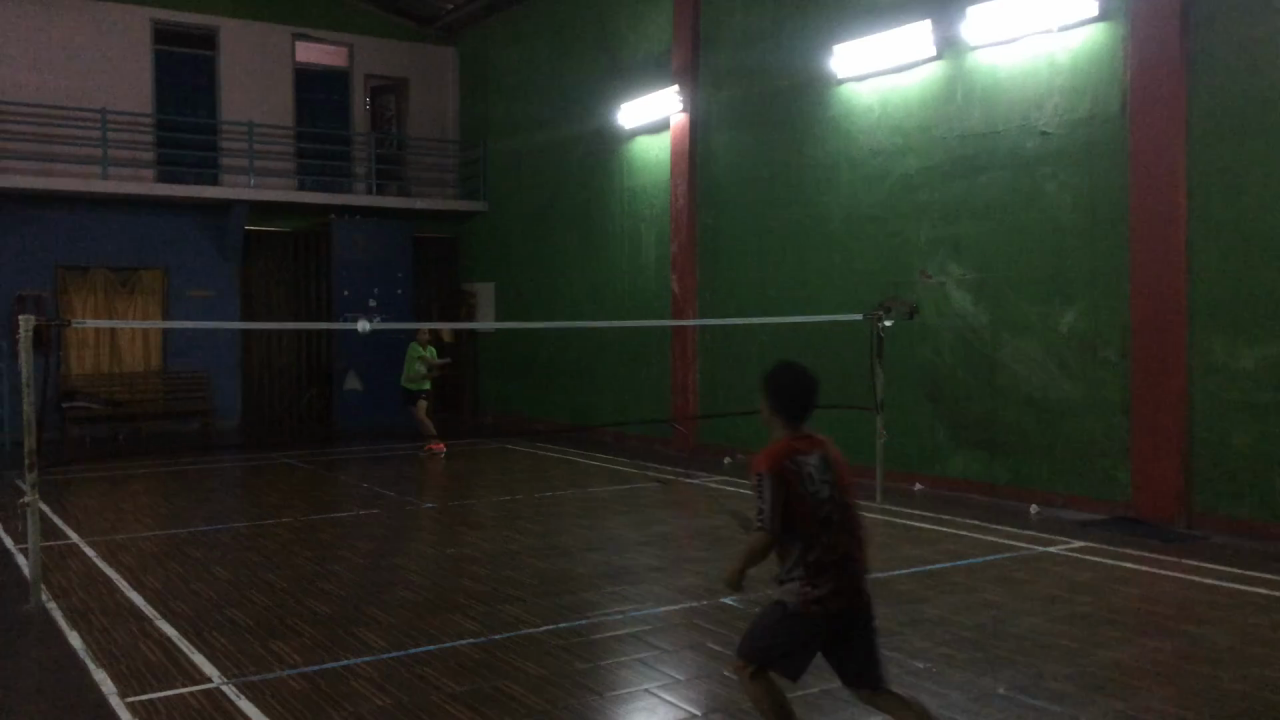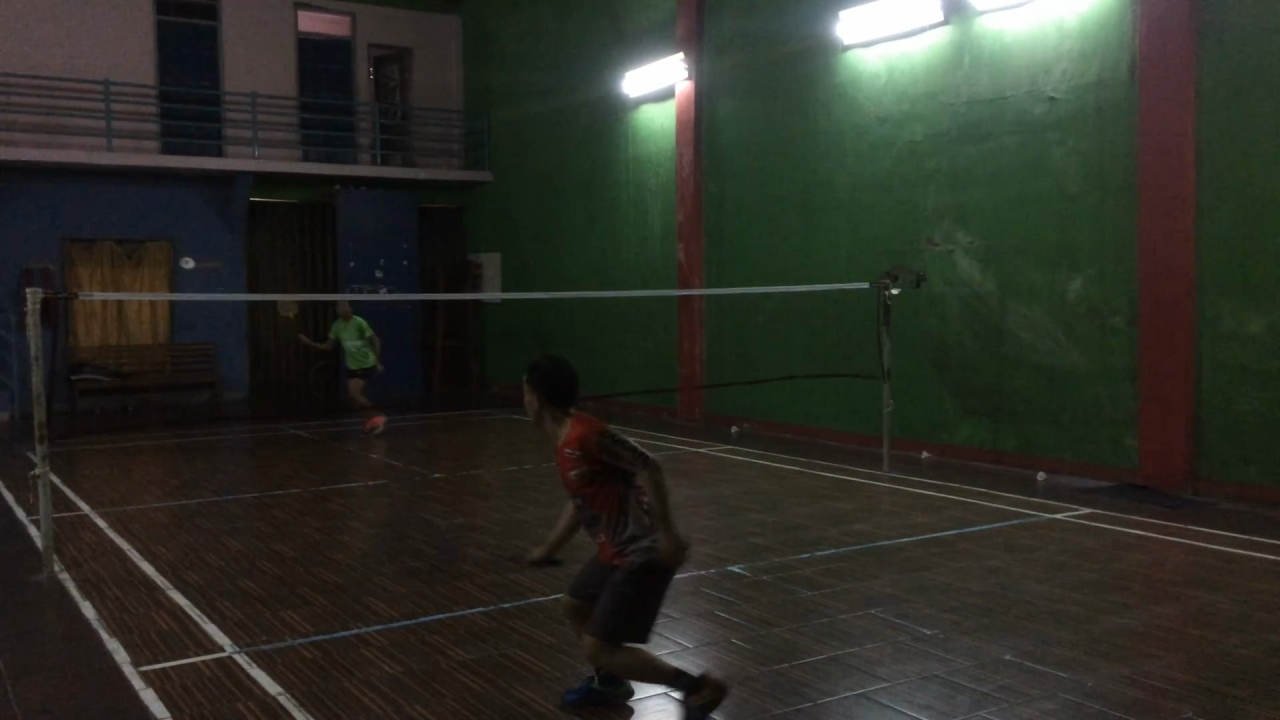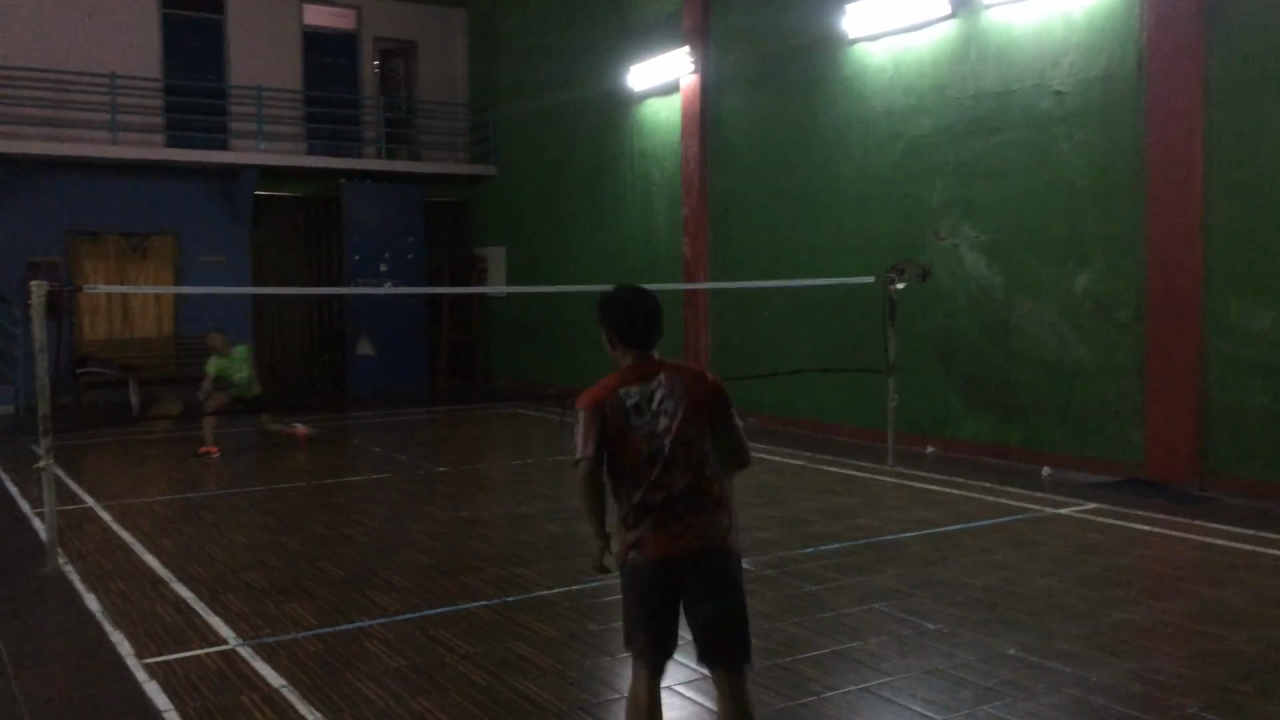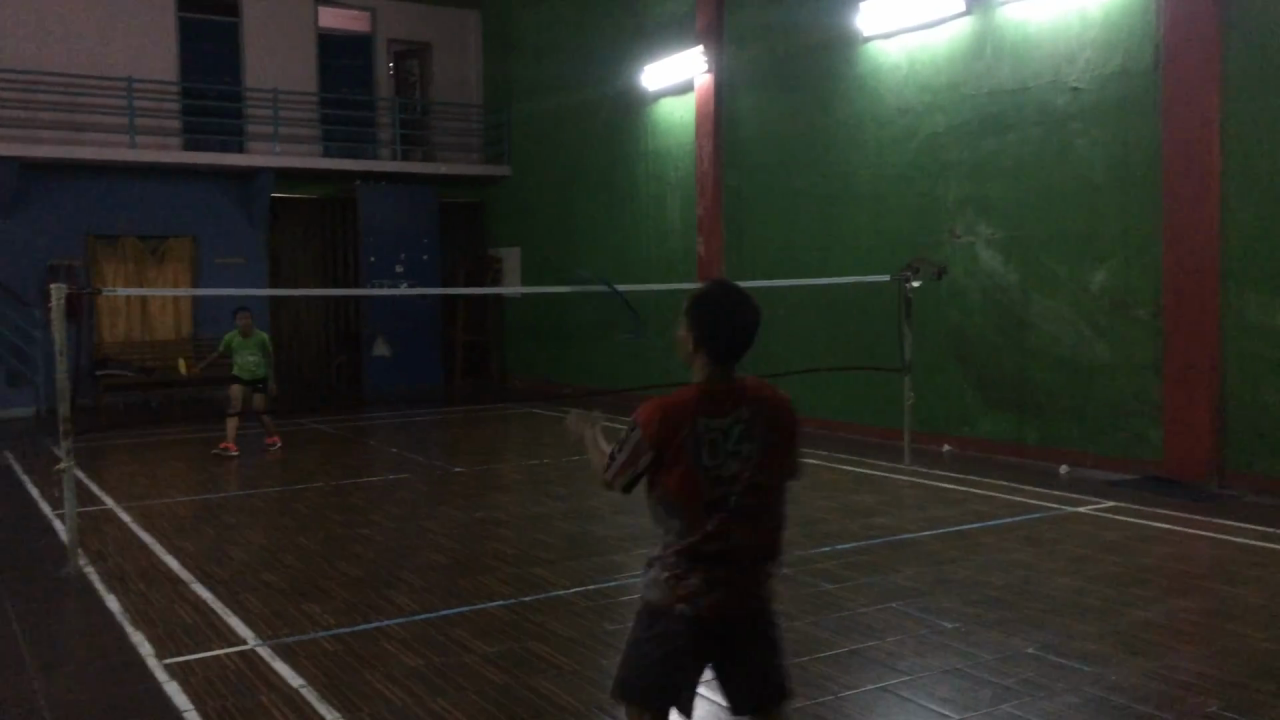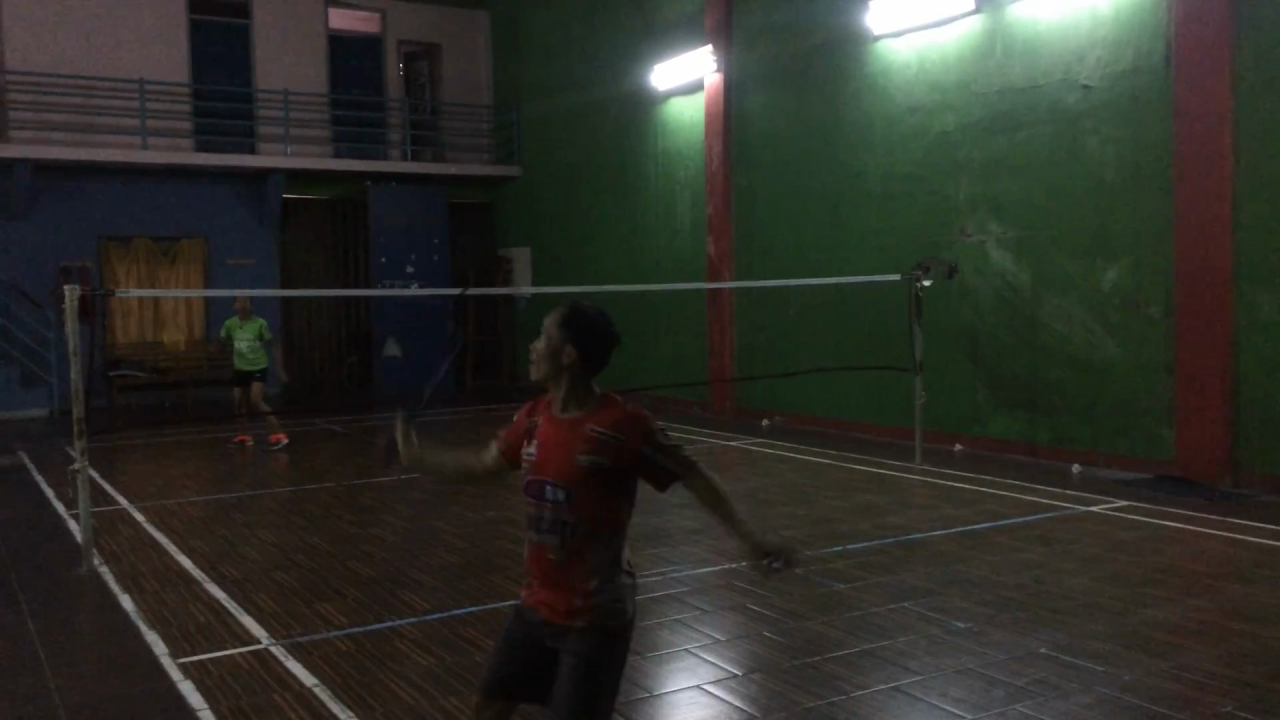
dt=0.7s
person 1, frame 1
left shoulder: (771, 462)
right shoulder: (830, 455)
left elbow: (766, 537)
left wrist: (739, 569)
left hip: (806, 598)
right hip: (850, 594)
left knee: (748, 667)
person 1, frame 2
left shoulder: (586, 437)
right shoulder: (566, 443)
left elbow: (649, 468)
right elbow: (579, 503)
left wrist: (665, 529)
right wrist: (548, 547)
left hip: (640, 555)
right hip: (619, 552)
left knee: (598, 647)
right knee: (574, 605)
left ankle: (698, 688)
right ankle: (608, 684)
person 1, frame 3
left shoulder: (598, 400)
right shoulder: (702, 383)
left elbow: (589, 473)
right elbow: (740, 458)
left wrist: (600, 535)
left hip: (646, 551)
right hip: (709, 543)
left knee: (646, 672)
right knee: (730, 676)
person 1, frame 4
left shoulder: (662, 416)
right shoulder: (775, 409)
left elbow: (612, 476)
right elbow: (788, 470)
left wrist: (587, 431)
left hip: (679, 595)
right hip: (749, 595)
person 1, frame 5
left shoulder: (621, 426)
right shoulder: (533, 419)
left elbow: (693, 478)
right elbow: (485, 463)
left wrist: (747, 538)
right wrist: (418, 456)
left hip: (597, 613)
right hip: (540, 604)
